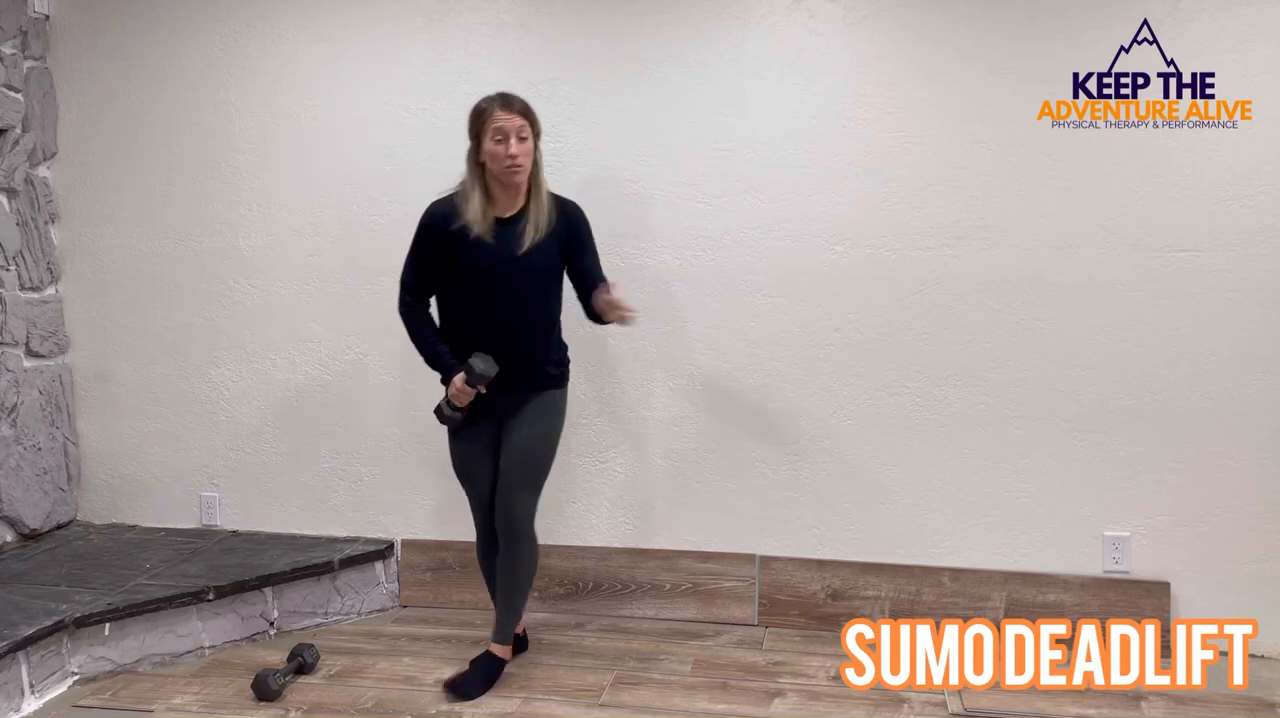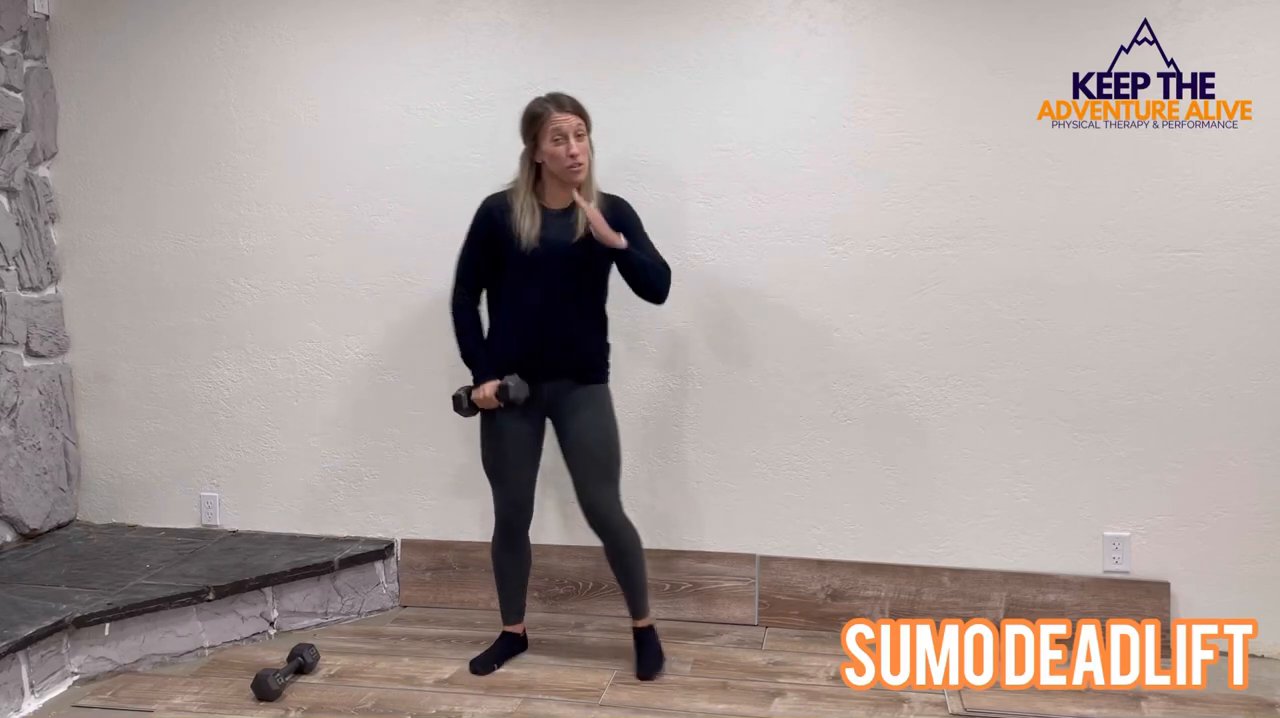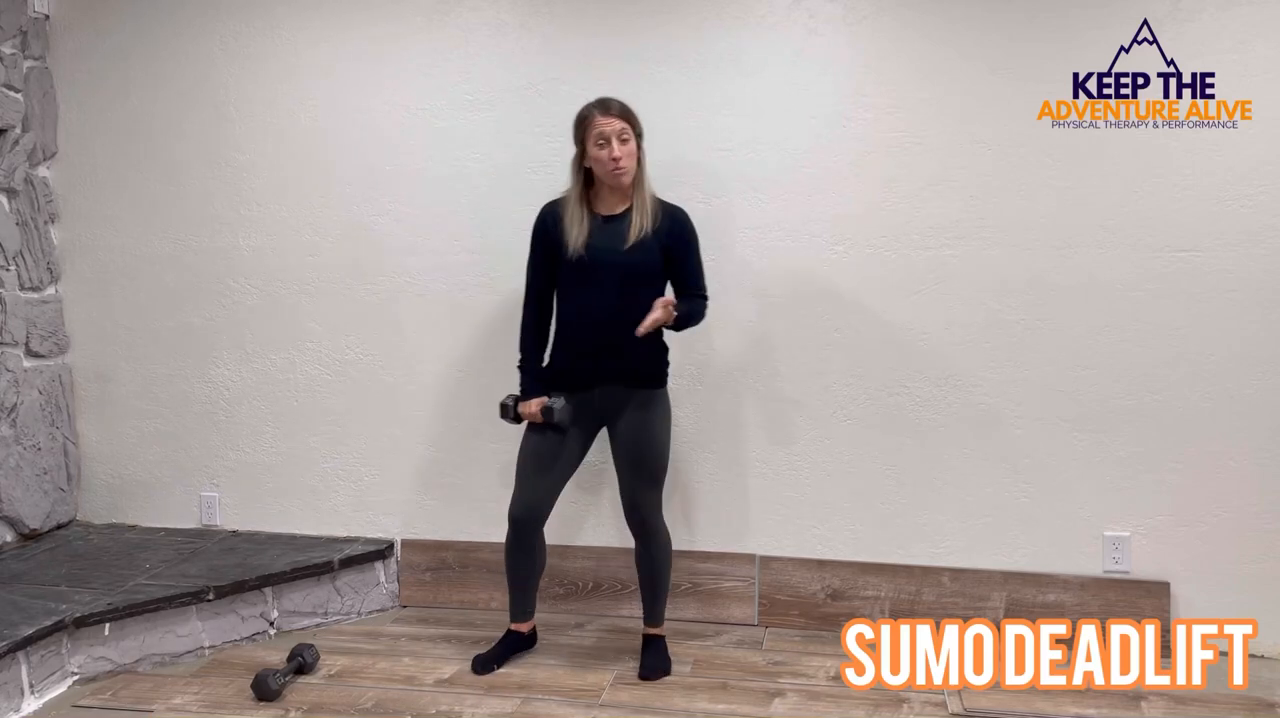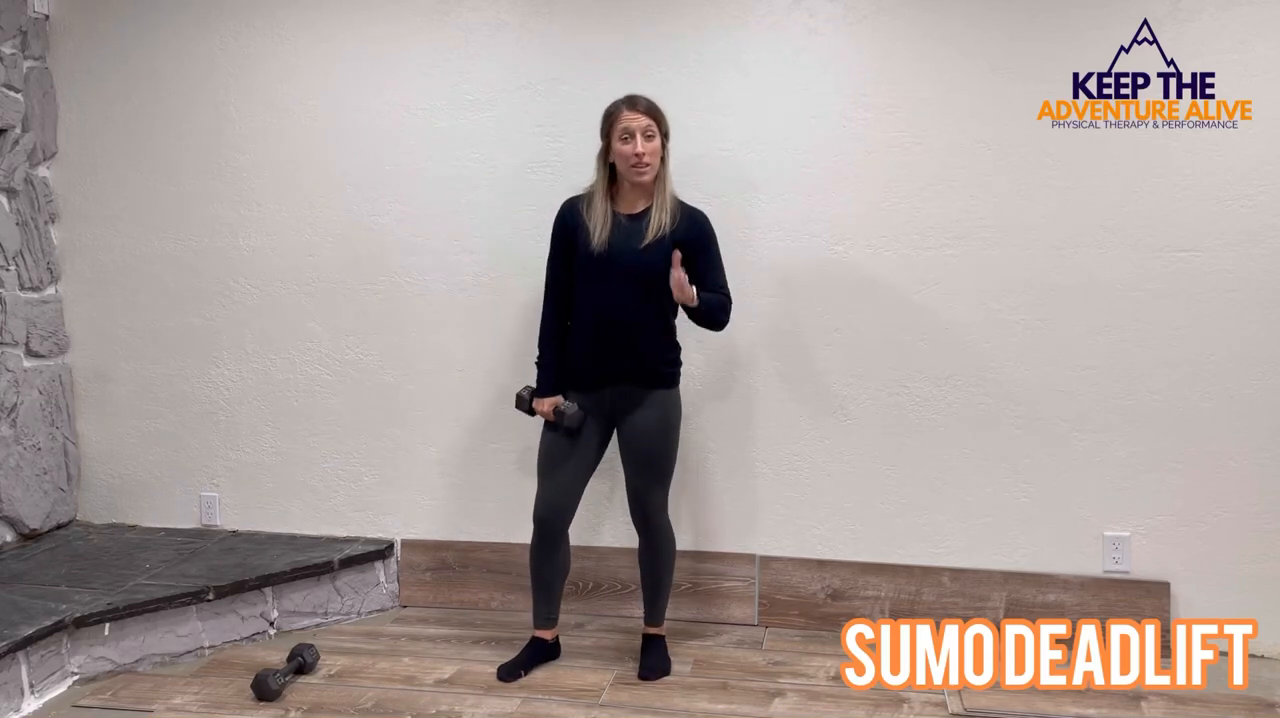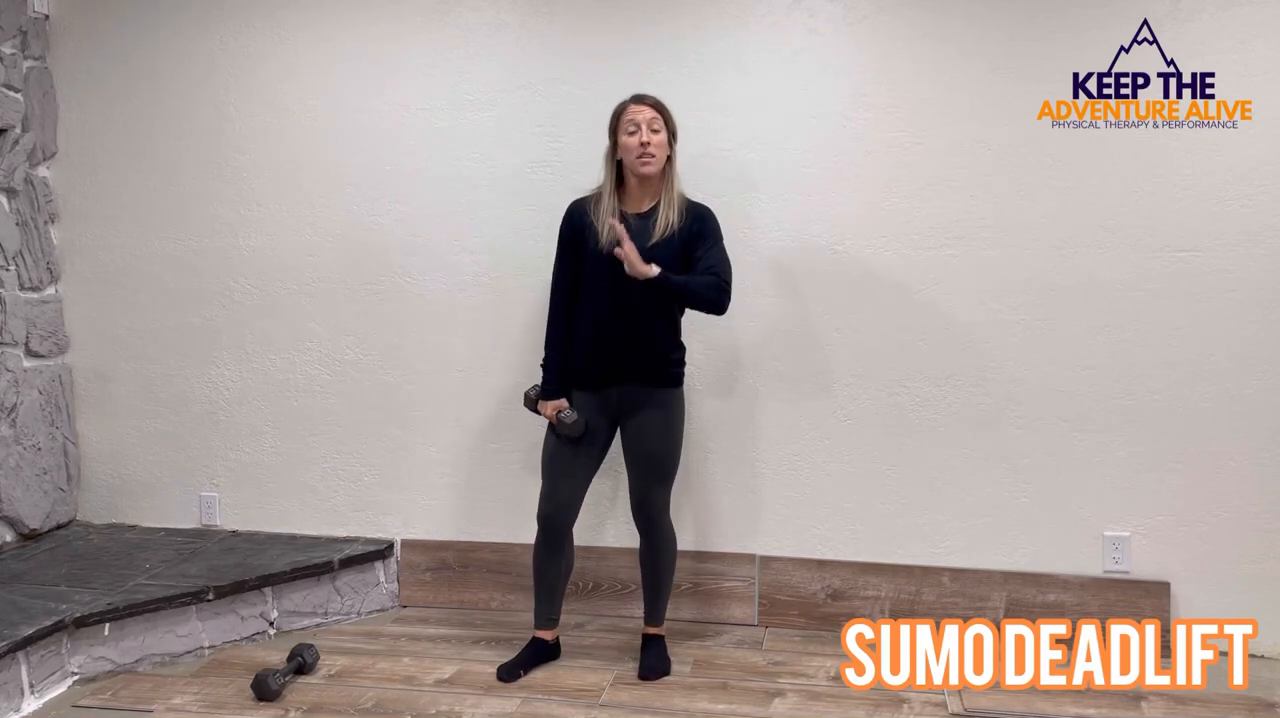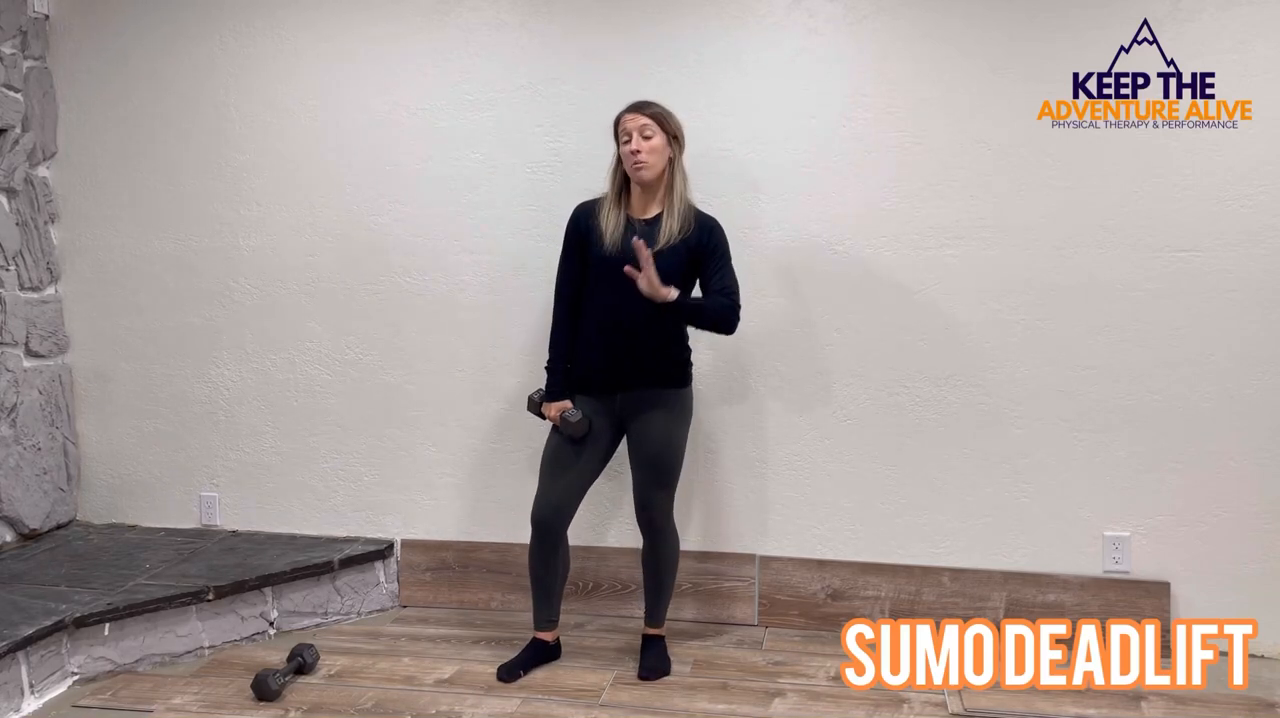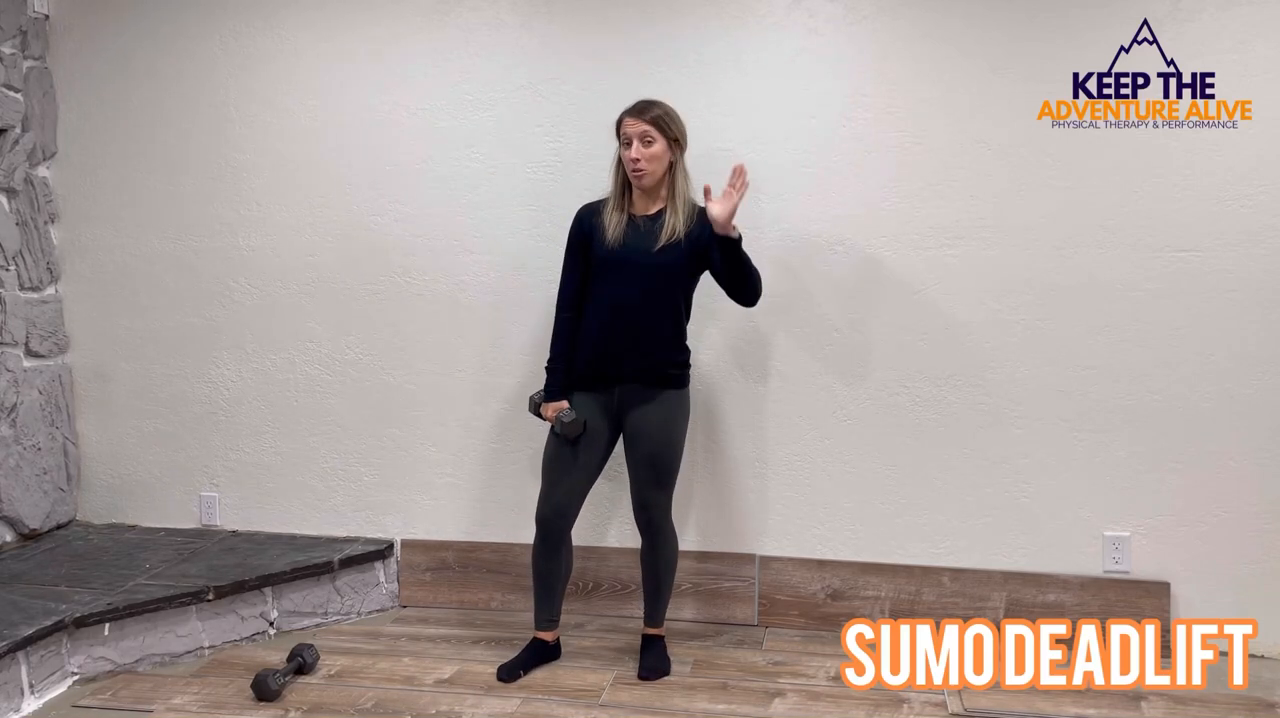
dt=0.3s
person 1, frame 1
left shoulder: (563, 218)
right shoulder: (445, 219)
left elbow: (590, 297)
right elbow: (412, 301)
left wrist: (608, 306)
right wrist: (447, 370)
left hip: (538, 392)
right hip: (474, 393)
left knee: (515, 517)
right knee: (487, 519)
left ankle: (498, 651)
right ankle: (512, 632)
person 1, frame 2
left shoulder: (611, 213)
right shoulder: (498, 213)
left elbow: (657, 289)
right elbow: (465, 298)
left wrist: (614, 239)
right wrist: (481, 373)
left hip: (583, 386)
left knee: (604, 511)
right knee: (511, 515)
left ankle: (643, 626)
right ankle: (512, 631)
person 1, frame 3
left shoulder: (669, 222)
right shoulder: (555, 220)
left elbow: (696, 301)
right elbow: (537, 308)
left wrist: (671, 313)
right wrist: (531, 386)
left hip: (640, 392)
right hip: (567, 391)
left knee: (645, 517)
right knee: (525, 513)
left ankle: (655, 633)
right ankle: (520, 628)
person 1, frame 4
left shoulder: (687, 224)
right shoulder: (575, 216)
left elbow: (720, 310)
right elbow: (556, 305)
left wrist: (690, 298)
right wrist: (547, 384)
left hip: (651, 391)
right hip: (580, 388)
left knee: (650, 515)
right knee: (549, 514)
left ankle: (654, 634)
right ankle: (544, 637)
person 1, frame 5
left shoulder: (694, 220)
right shoulder: (583, 215)
left elbow: (717, 295)
right elbow: (562, 304)
left wrist: (649, 271)
right wrist: (552, 386)
left hip: (655, 390)
right hip: (585, 388)
left knee: (651, 515)
right knee: (553, 514)
left ankle: (654, 634)
right ankle: (545, 637)
person 1, frame 6
left shoulder: (701, 230)
right shoulder: (589, 219)
left elbow: (727, 314)
right elbow: (567, 309)
left wrist: (666, 293)
right wrist: (556, 389)
left hip: (661, 395)
right hip: (590, 393)
left knee: (655, 517)
right knee: (548, 514)
left ankle: (654, 635)
right ankle: (545, 637)
person 1, frame 7
left shoulder: (695, 225)
right shoulder: (592, 220)
left elbow: (748, 292)
right elbow: (568, 308)
left wrist: (727, 231)
right wrist: (555, 389)
left hip: (659, 392)
right hip: (589, 389)
left knee: (653, 517)
right knee: (552, 515)
left ankle: (654, 635)
right ankle: (545, 637)
